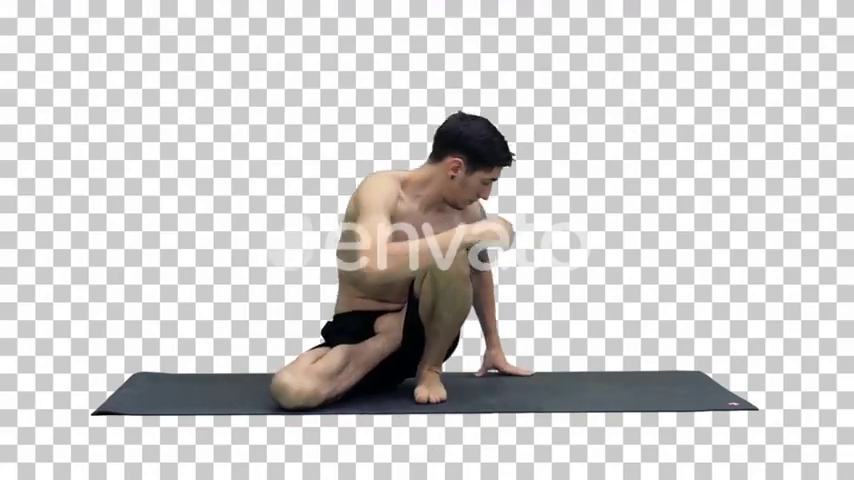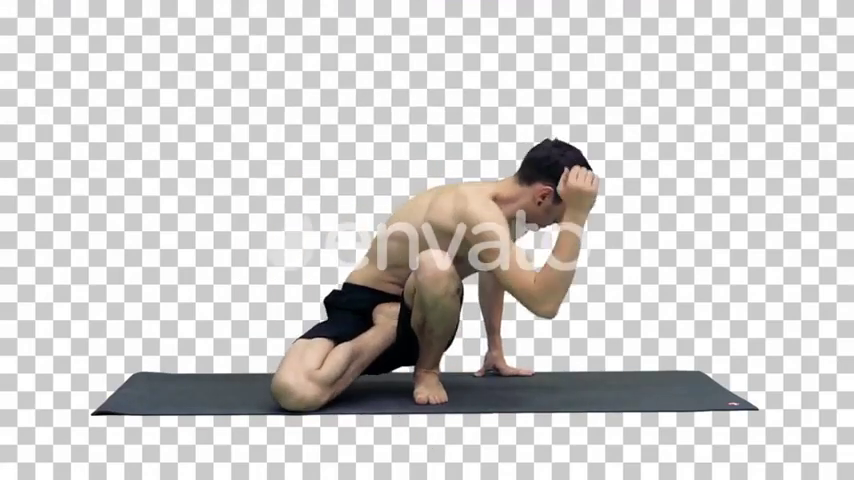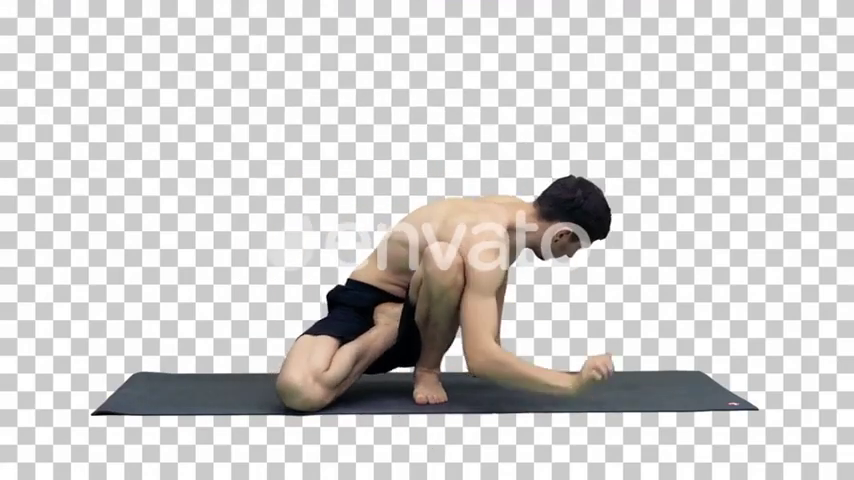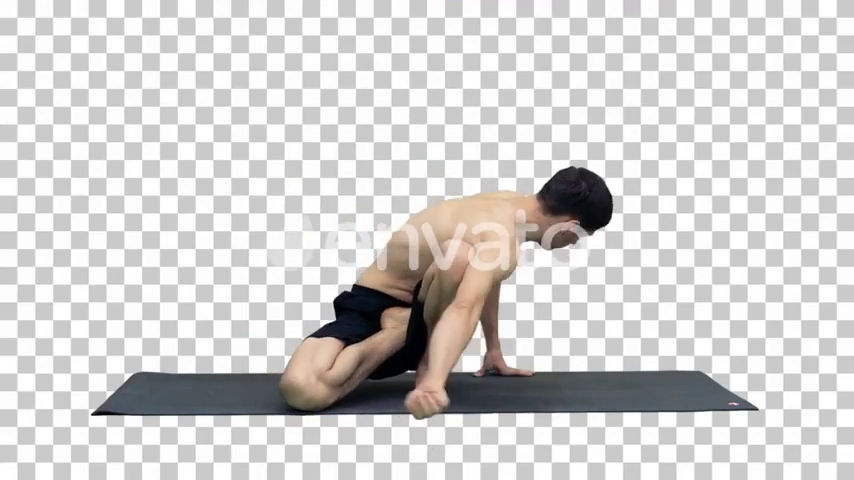
dt=0.4s
person 1, frame 1
left shoulder: (466, 212)
right shoulder: (382, 190)
left elbow: (480, 271)
right elbow: (374, 267)
left wrist: (495, 349)
right wrist: (465, 234)
left hip: (423, 332)
right hip: (359, 331)
left knee: (452, 256)
right knee: (290, 389)
left ankle: (429, 368)
person 1, frame 2
left shoulder: (501, 204)
right shoulder: (479, 211)
left elbow: (492, 276)
right elbow: (544, 303)
left wrist: (495, 351)
right wrist: (577, 209)
left hip: (413, 313)
right hip: (364, 306)
right knee: (293, 391)
left ankle: (427, 370)
person 1, frame 3
left shoulder: (512, 213)
right shoulder: (487, 242)
left elbow: (493, 286)
right elbow: (479, 357)
left wrist: (500, 358)
right wrist: (571, 384)
left hip: (418, 314)
right hip: (365, 305)
right knee: (298, 390)
left ankle: (428, 370)
person 1, frame 4
left shoulder: (508, 202)
right shoulder: (502, 241)
right elbow: (462, 312)
left wrist: (493, 350)
right wrist: (435, 382)
left hip: (420, 307)
right hip: (371, 310)
left ankle: (427, 366)
